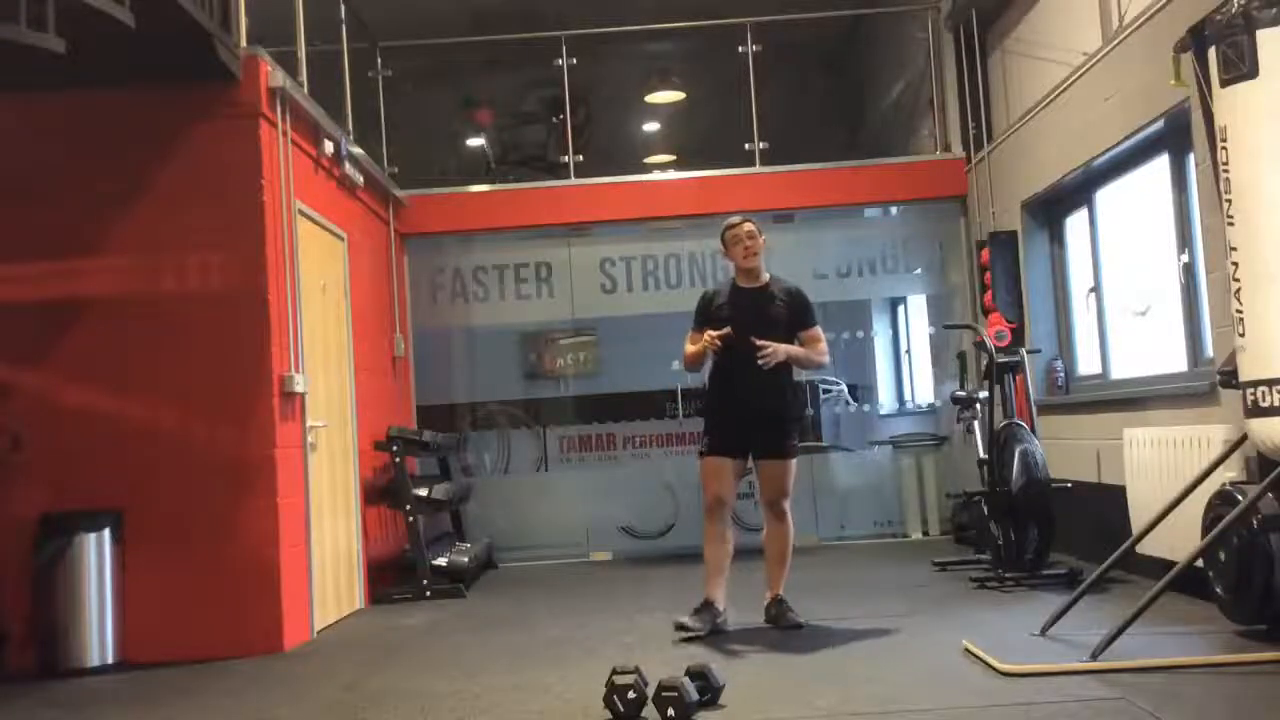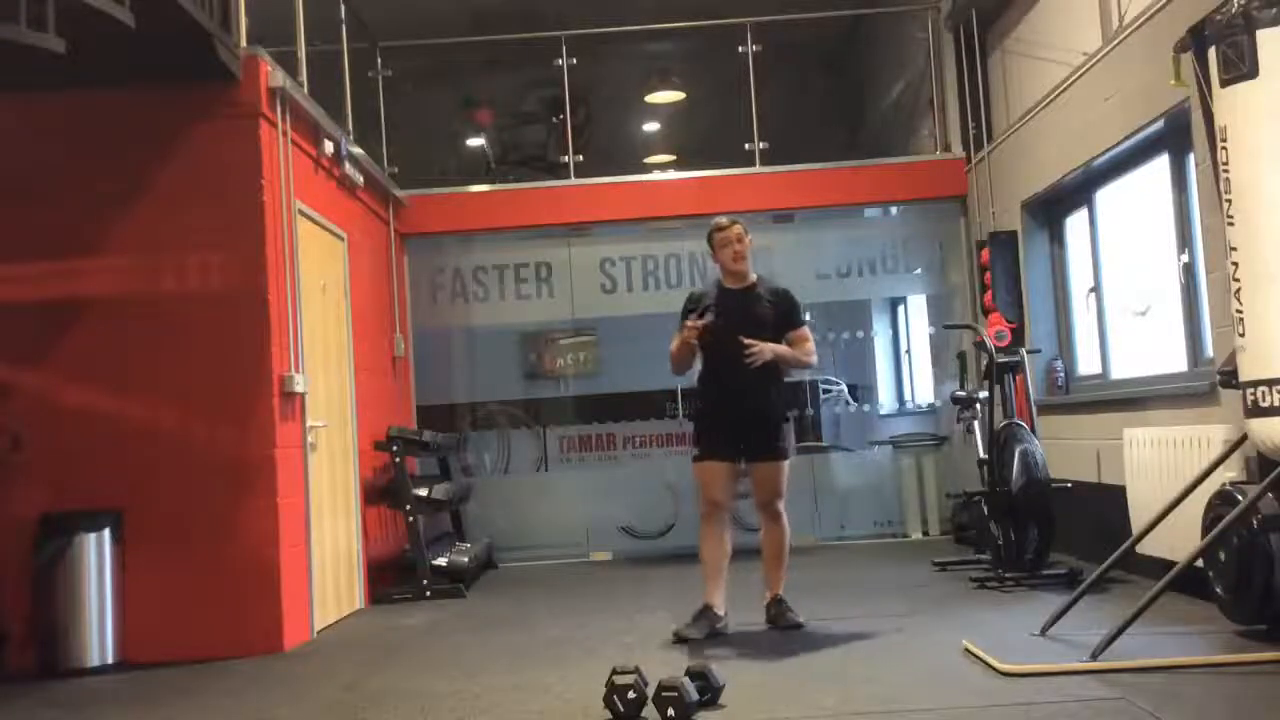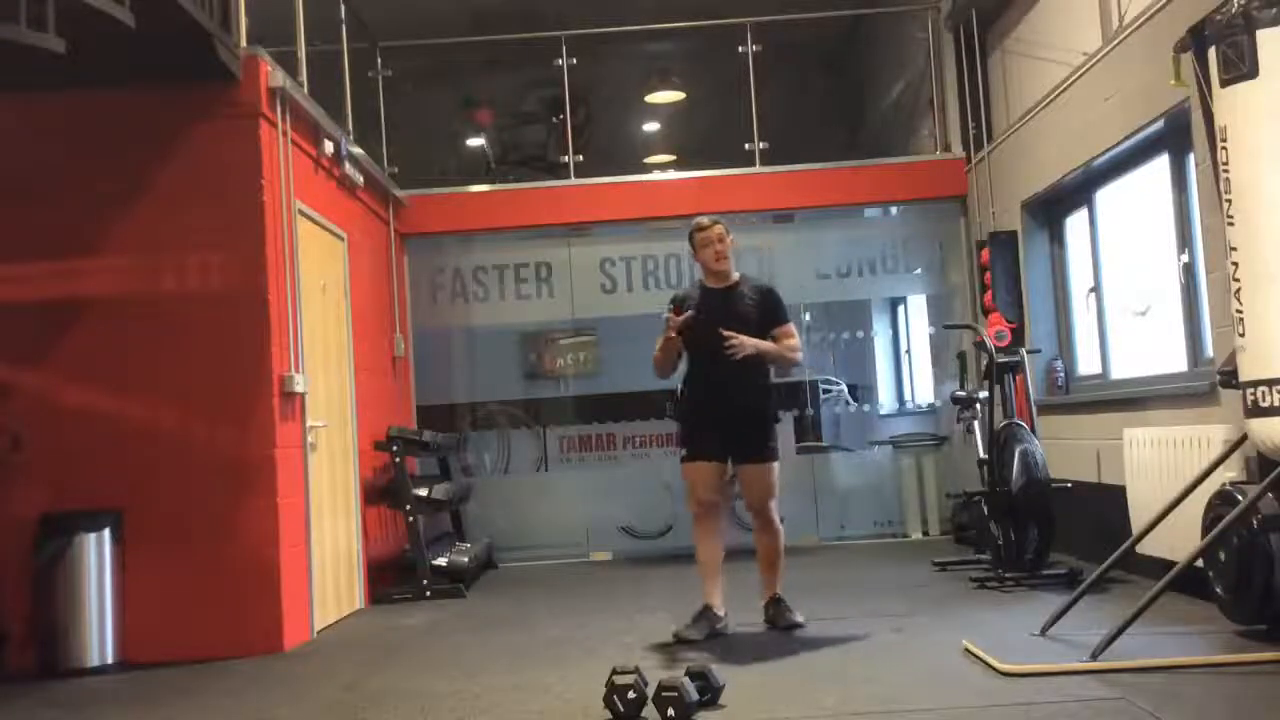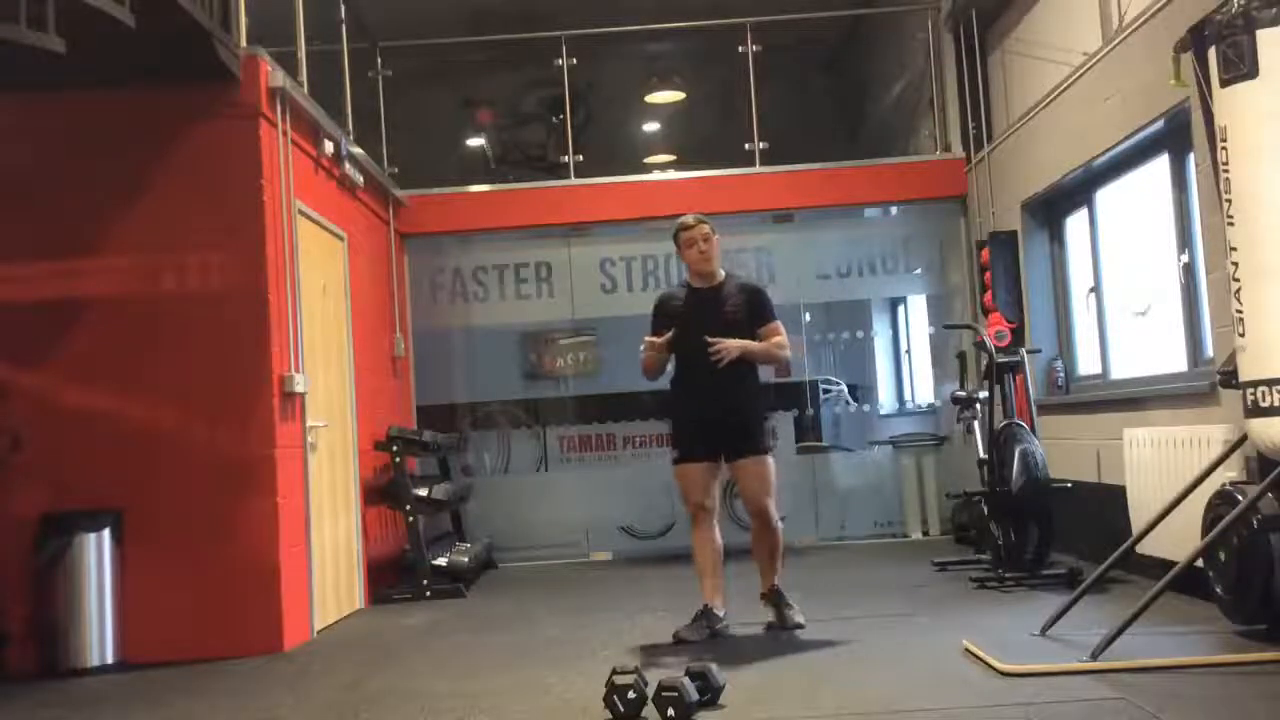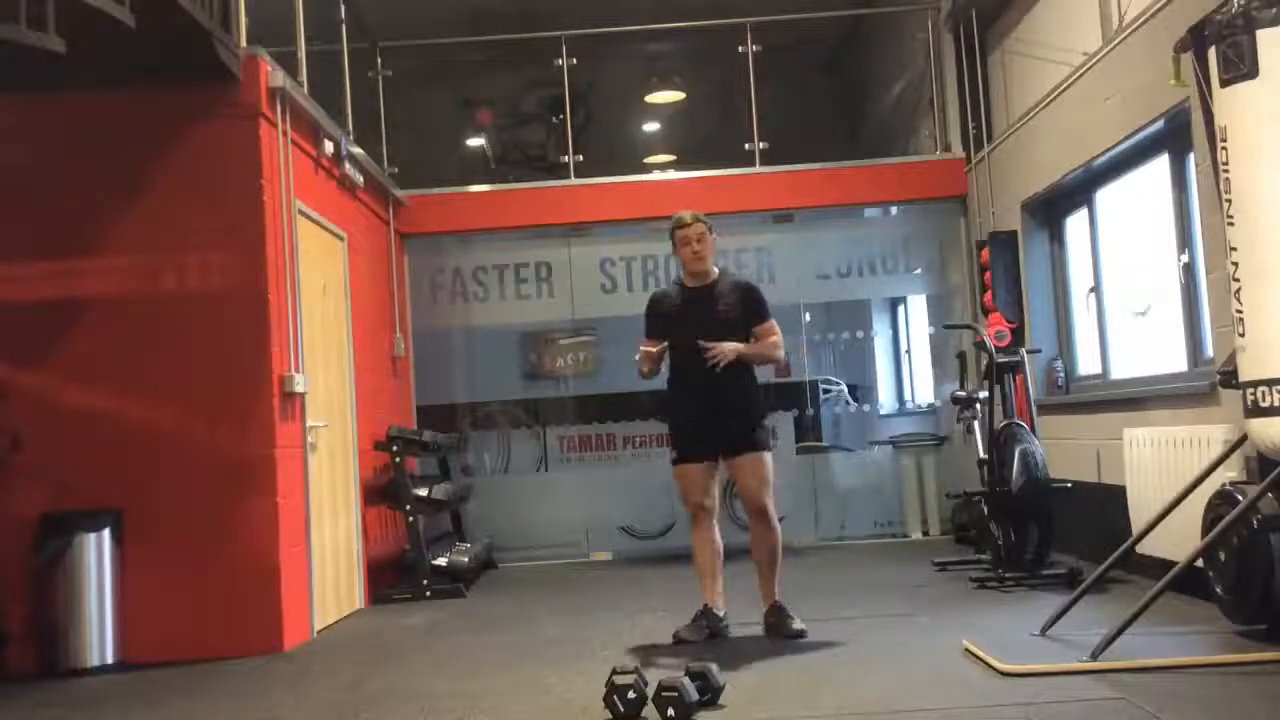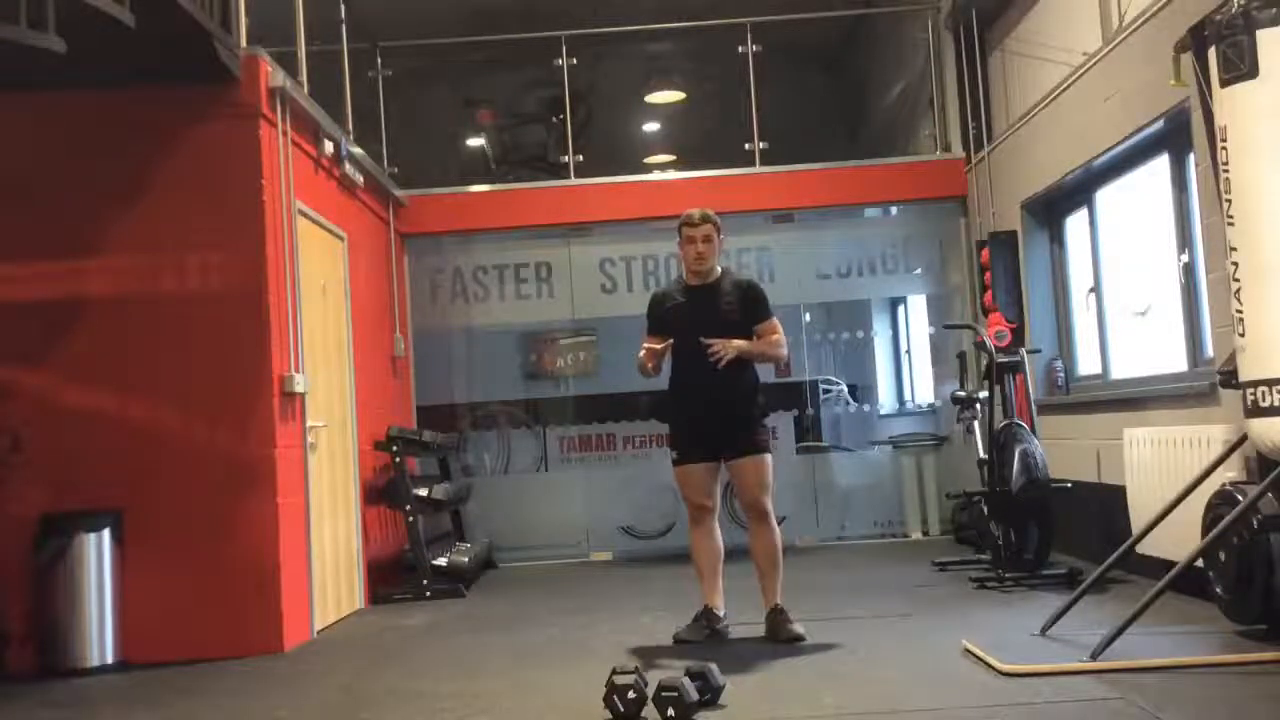
dt=0.2s
person 1, frame 1
left shoulder: (791, 296)
right shoulder: (713, 300)
left elbow: (821, 354)
right elbow: (690, 362)
left wrist: (787, 350)
right wrist: (703, 347)
left hip: (776, 416)
right hip: (724, 418)
left knee: (777, 507)
right knee: (716, 506)
left ankle: (775, 600)
right ankle: (714, 604)
person 1, frame 2
left shoulder: (778, 297)
right shoulder: (699, 301)
left elbow: (809, 354)
right elbow: (678, 366)
left wrist: (775, 350)
right wrist: (685, 341)
left hip: (765, 418)
right hip: (715, 420)
left knee: (772, 508)
right knee: (713, 510)
left ankle: (775, 600)
right ankle: (713, 608)
person 1, frame 3
left shoulder: (762, 295)
right shoulder: (683, 303)
left elbow: (794, 352)
right elbow: (663, 369)
left wrist: (758, 345)
right wrist: (668, 339)
left hip: (754, 418)
right hip: (701, 421)
left knee: (765, 511)
right knee: (706, 511)
left ankle: (773, 599)
right ankle: (713, 609)
person 1, frame 4
left shoulder: (748, 293)
right shoulder: (668, 303)
left elbow: (782, 349)
right elbow: (654, 371)
left wrist: (743, 346)
right wrist: (651, 357)
left hip: (744, 417)
right hip: (691, 422)
left knee: (763, 510)
right knee: (701, 512)
left ankle: (773, 590)
right ankle: (713, 610)
person 1, frame 5
left shoulder: (742, 291)
right shoulder: (662, 302)
left elbow: (776, 348)
right elbow: (650, 364)
left wrist: (738, 348)
right wrist: (645, 362)
left hip: (742, 416)
right hip: (689, 422)
left knee: (761, 508)
right knee: (701, 512)
left ankle: (774, 607)
right ankle: (713, 611)
person 1, frame 6
left shoulder: (745, 290)
right shoulder: (664, 300)
left elbow: (779, 347)
right elbow: (651, 364)
left wrist: (740, 346)
right wrist: (647, 359)
left hip: (743, 416)
right hip: (690, 421)
left knee: (759, 509)
right knee: (700, 512)
left ankle: (775, 610)
right ankle: (713, 612)
